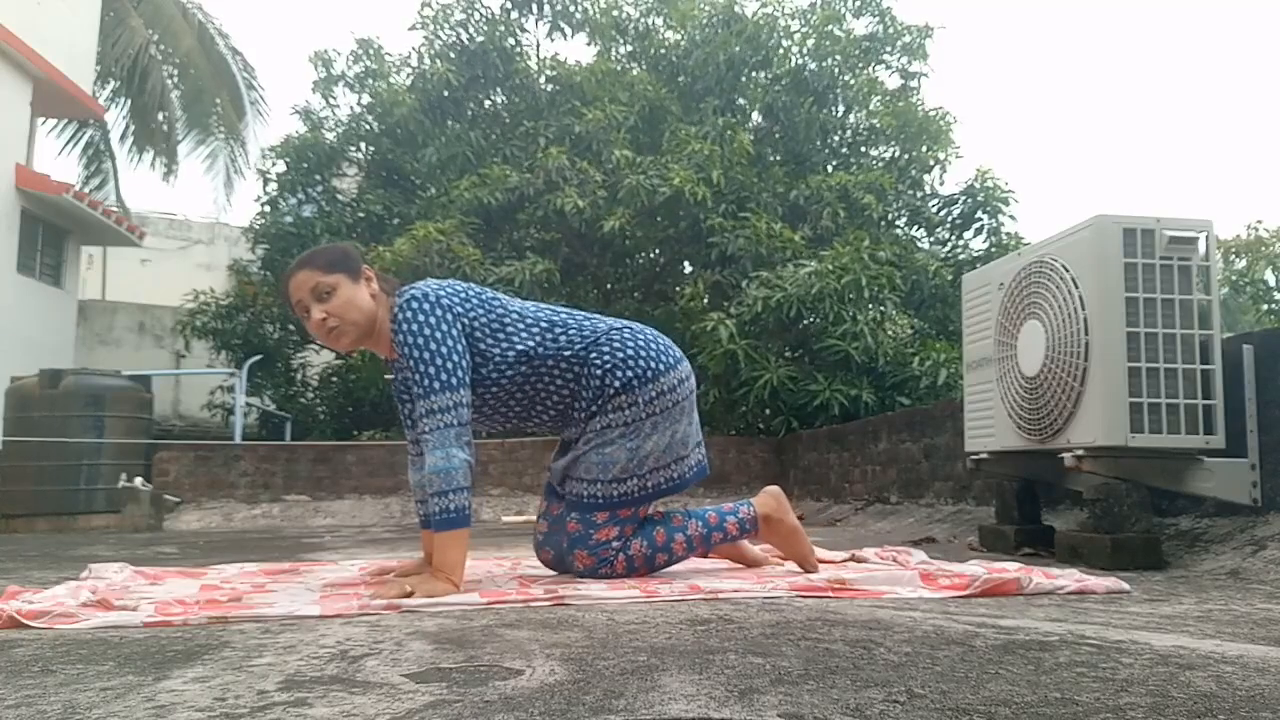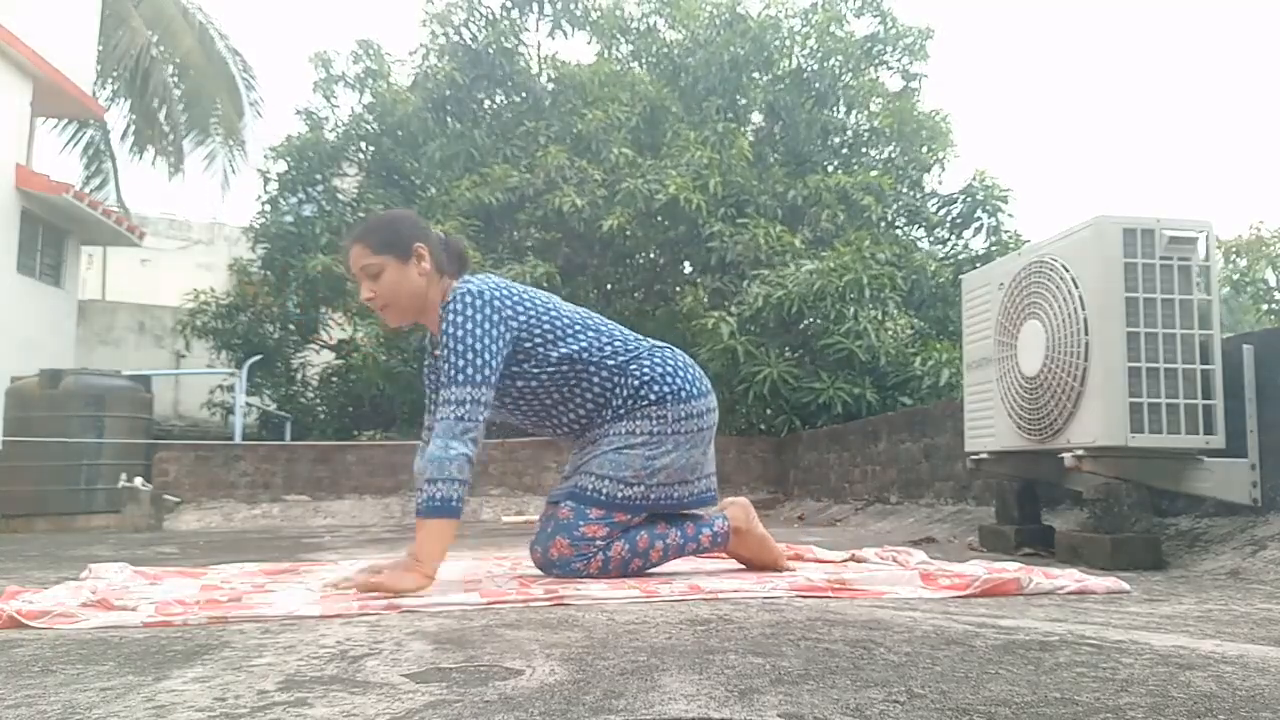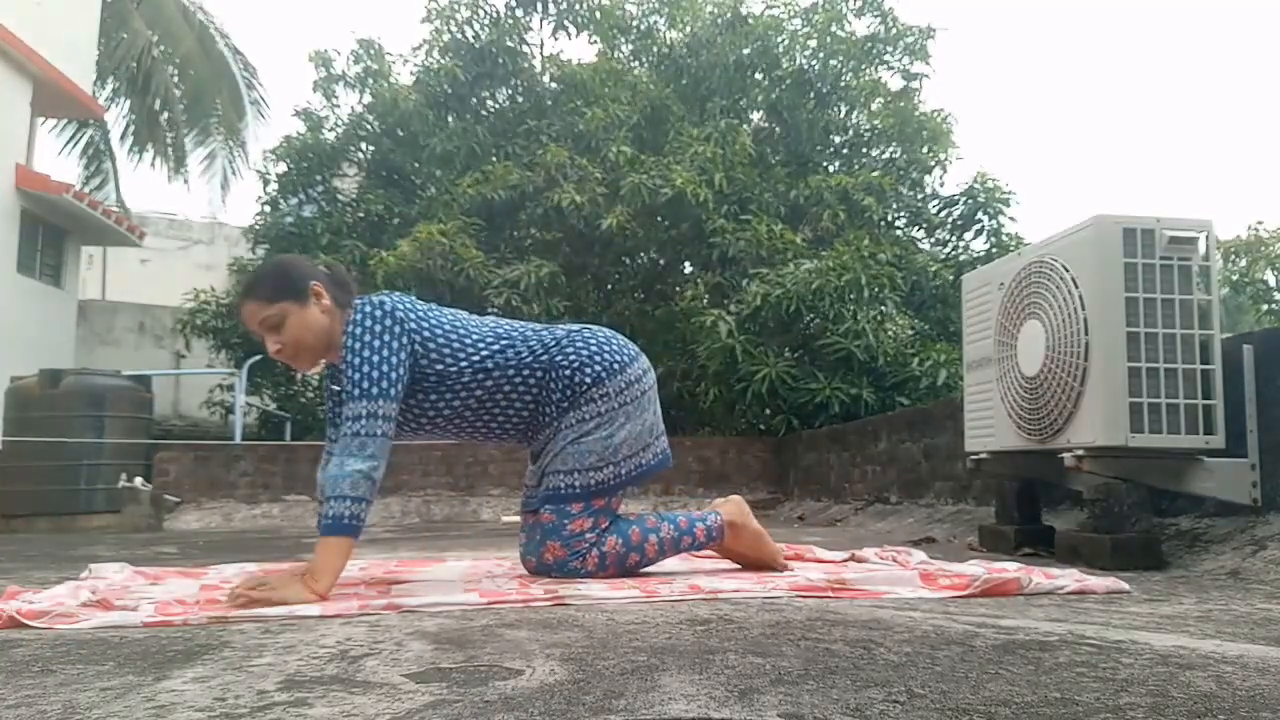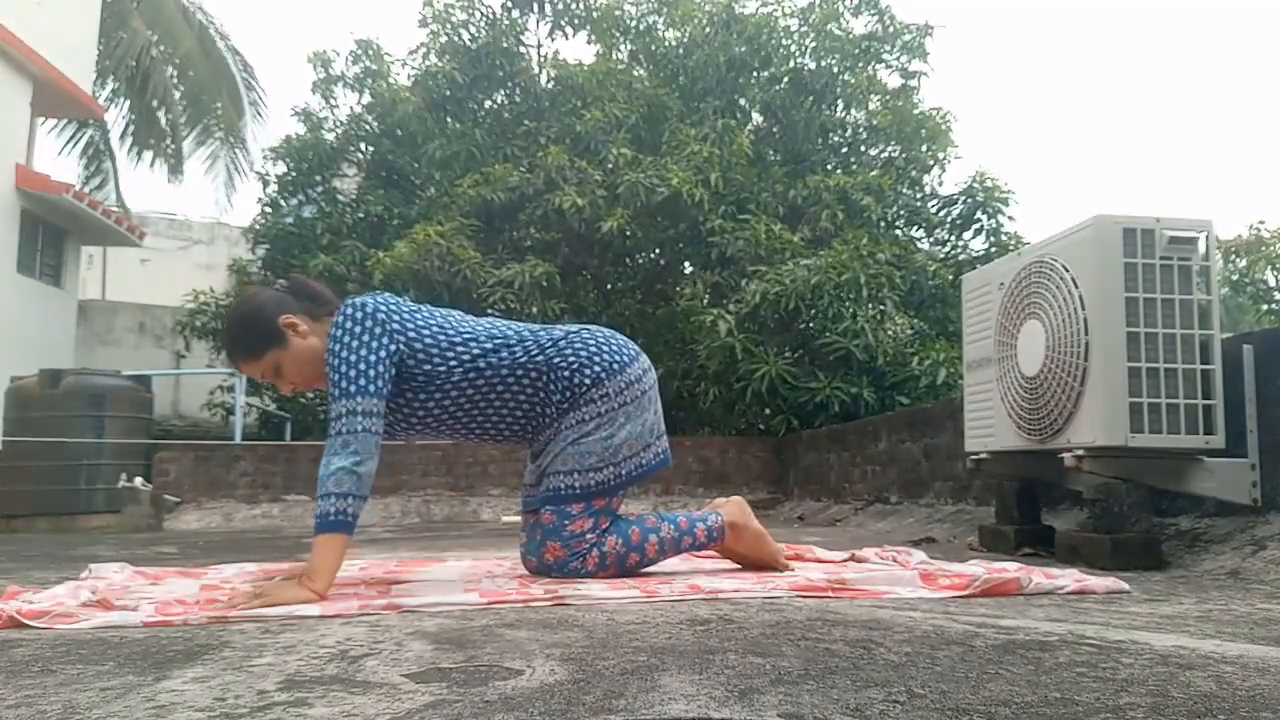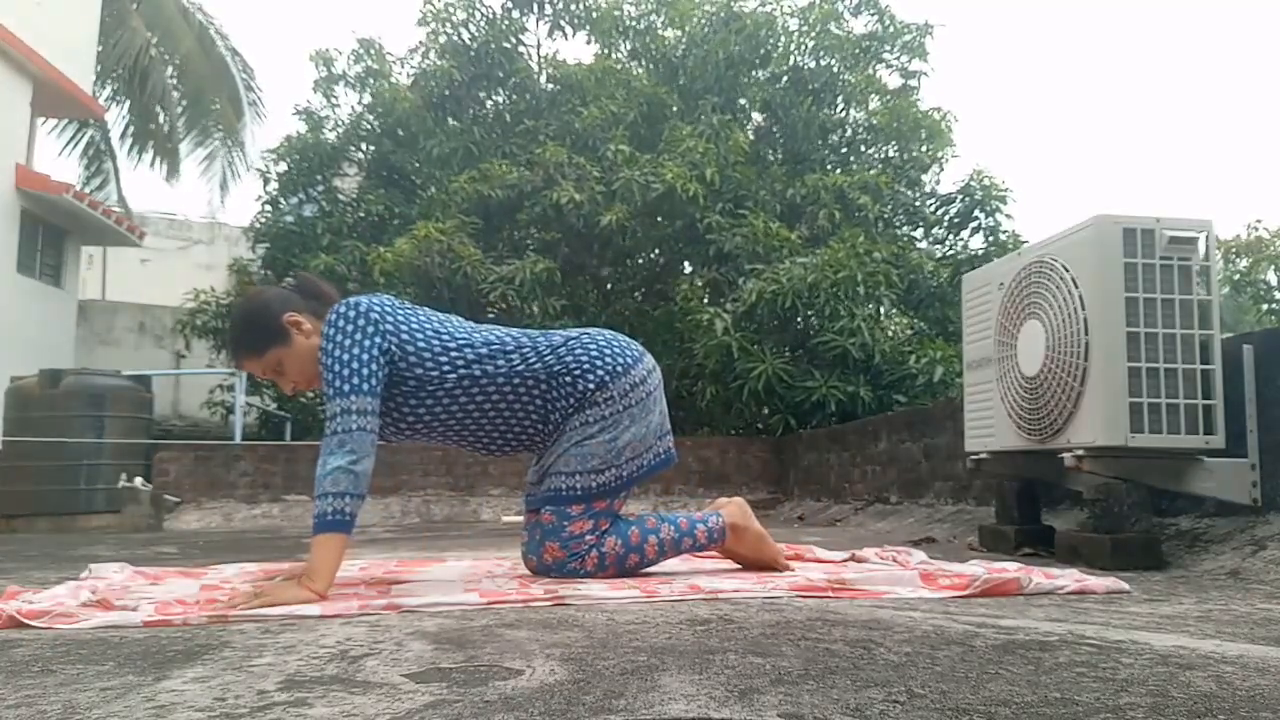
dt=1s
person 1, frame 1
left shoulder: (418, 308)
right shoulder: (401, 354)
left elbow: (447, 438)
right elbow: (425, 451)
left wrist: (446, 575)
right wrist: (431, 557)
left hip: (636, 377)
right hip: (613, 393)
left knee: (593, 554)
right knee: (554, 545)
left ankle: (755, 514)
right ankle: (716, 534)
person 1, frame 2
left shoulder: (472, 303)
right shoulder: (440, 338)
left elbow: (457, 433)
right elbow: (437, 440)
left wrist: (424, 566)
right wrist: (418, 555)
left hip: (664, 403)
right hip: (621, 419)
left knee: (565, 554)
right knee: (550, 551)
left ankle: (729, 530)
right ankle: (716, 522)
person 1, frame 3
left shoulder: (373, 320)
right shoulder: (342, 372)
left elbow: (363, 451)
right elbow: (339, 462)
left wrist: (317, 583)
right wrist: (313, 568)
left hip: (602, 379)
right hip: (569, 406)
left knee: (559, 555)
right knee: (544, 550)
left ankle: (720, 524)
right ankle: (710, 522)
person 1, frame 4
left shoulder: (358, 321)
right shoulder: (353, 362)
left elbow: (352, 450)
right elbow: (346, 455)
left wrist: (314, 582)
right wrist: (313, 565)
left hip: (600, 377)
right hip: (575, 400)
left knee: (560, 555)
right knee: (544, 553)
left ankle: (723, 524)
right ankle: (711, 520)
person 1, frame 5
left shoulder: (351, 321)
right shoulder: (362, 351)
left elbow: (347, 451)
right elbow: (348, 453)
left wrist: (314, 583)
right wrist: (314, 564)
left hip: (605, 380)
right hip: (586, 395)
left knee: (561, 556)
right knee: (545, 552)
left ankle: (724, 526)
right ankle: (714, 520)
